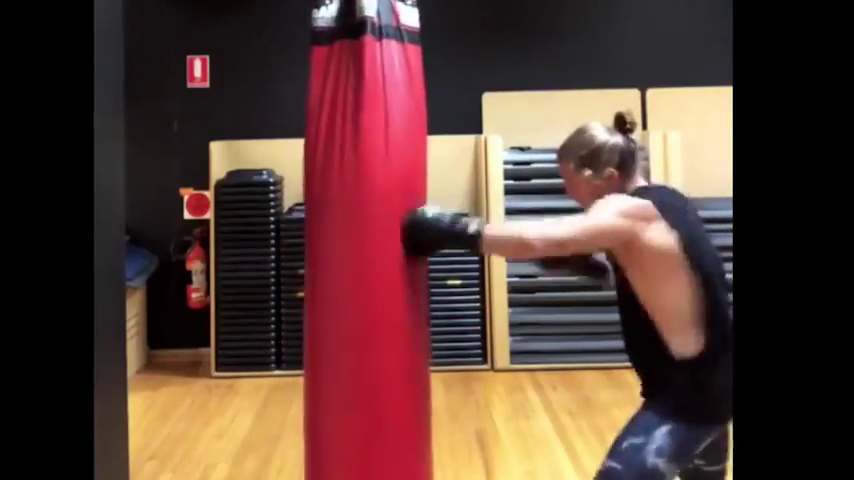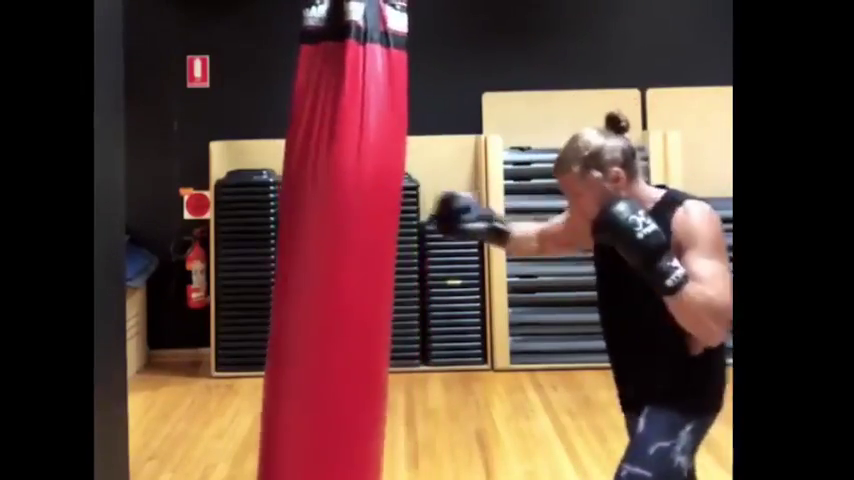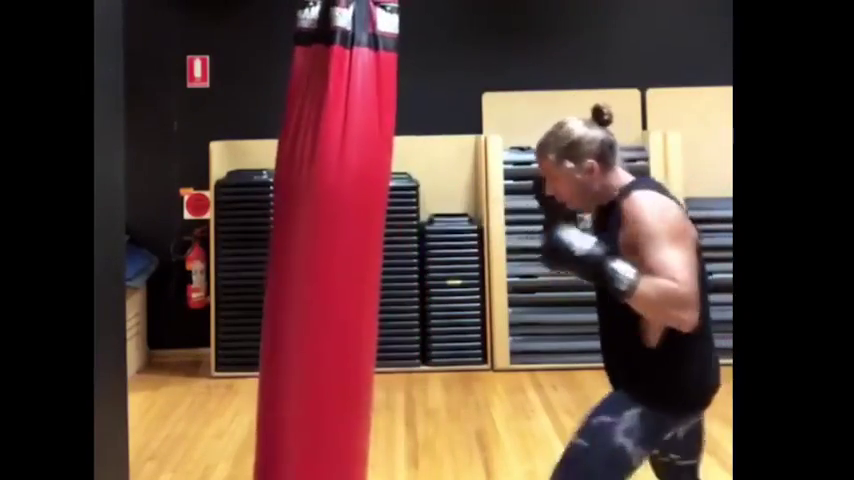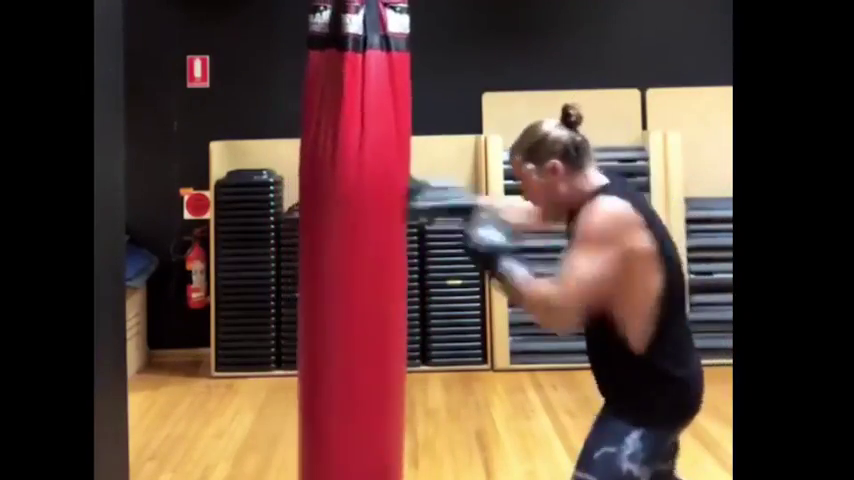
dt=0.4s
person 1, frame 1
left shoulder: (628, 212)
right shoulder: (660, 203)
left elbow: (541, 240)
left wrist: (457, 230)
left hip: (694, 388)
right hip: (703, 381)
person 1, frame 2
left shoulder: (693, 219)
right shoulder: (599, 214)
left elbow: (716, 325)
right elbow: (536, 239)
left wrist: (658, 261)
right wrist: (488, 226)
left hip: (685, 392)
right hip: (642, 387)
person 1, frame 3
left shoulder: (647, 208)
right shoulder: (611, 205)
left elbow: (683, 309)
right elbow: (563, 259)
left wrist: (604, 265)
right wrist: (559, 228)
left hip: (660, 384)
right hip: (677, 379)
person 1, frame 4
left shoulder: (608, 216)
right shoulder: (600, 205)
left elbow: (561, 312)
right elbow: (524, 212)
left wrist: (502, 262)
left hip: (651, 394)
right hip: (664, 383)
